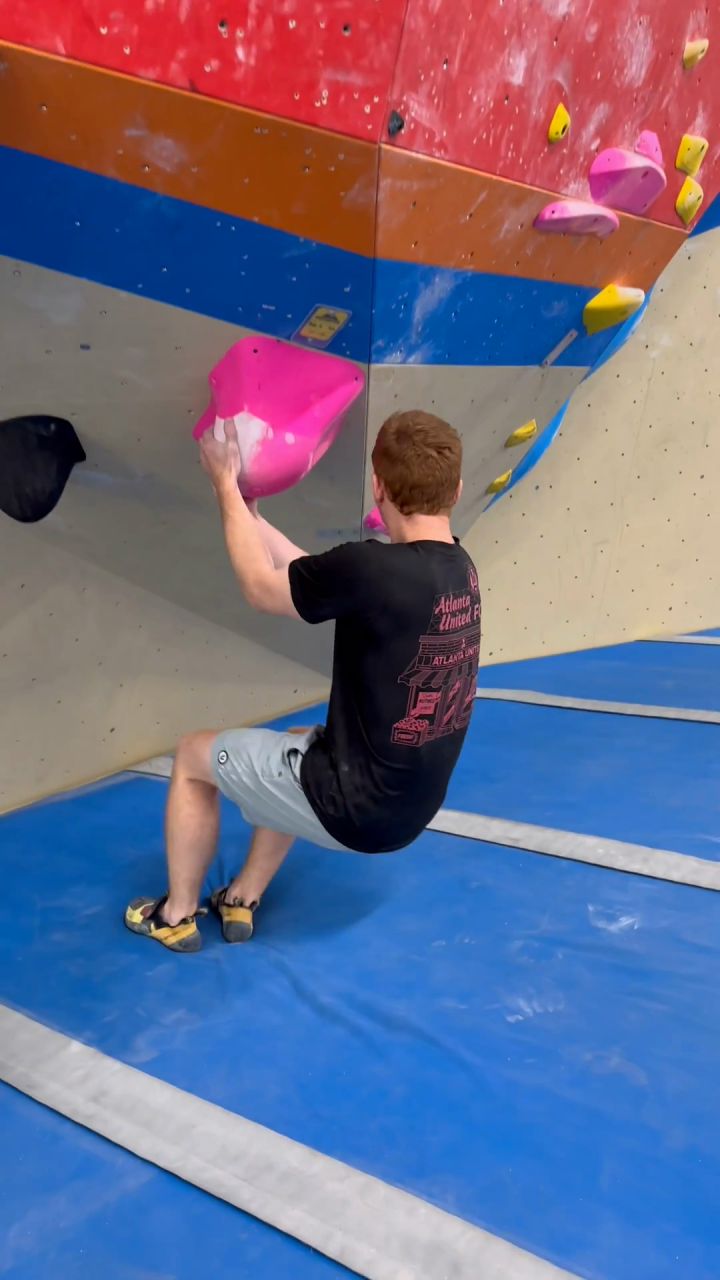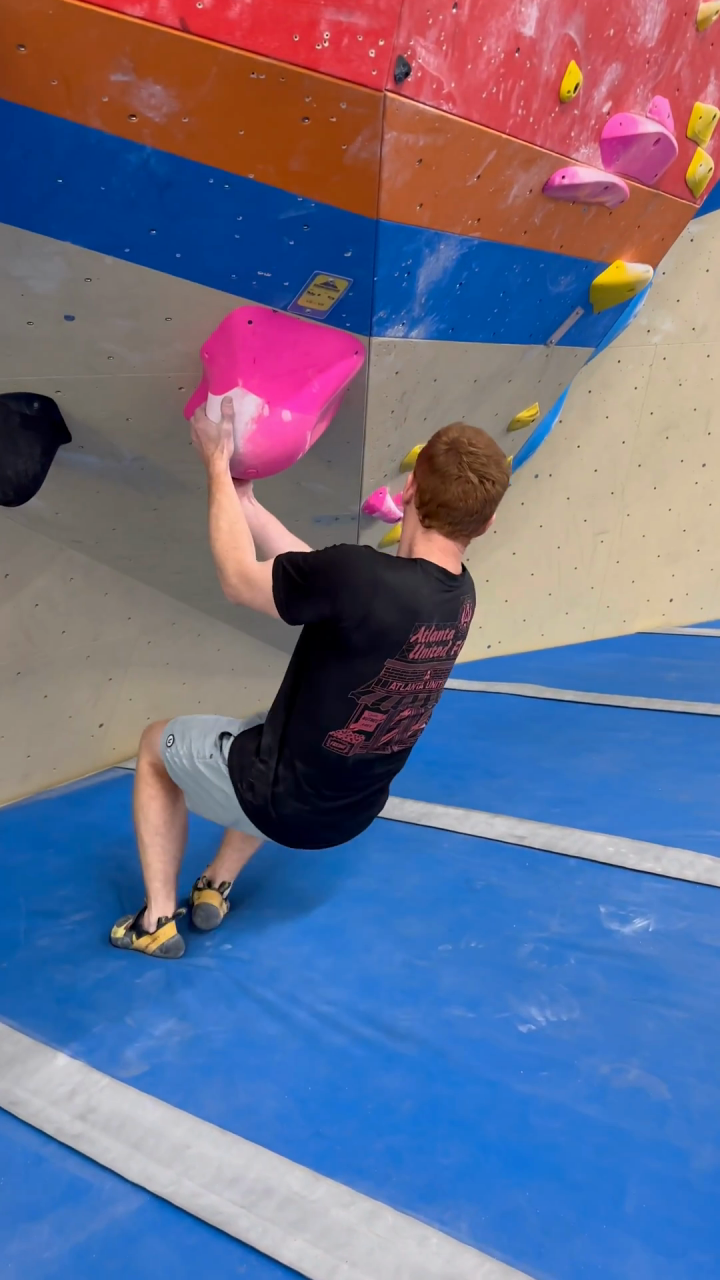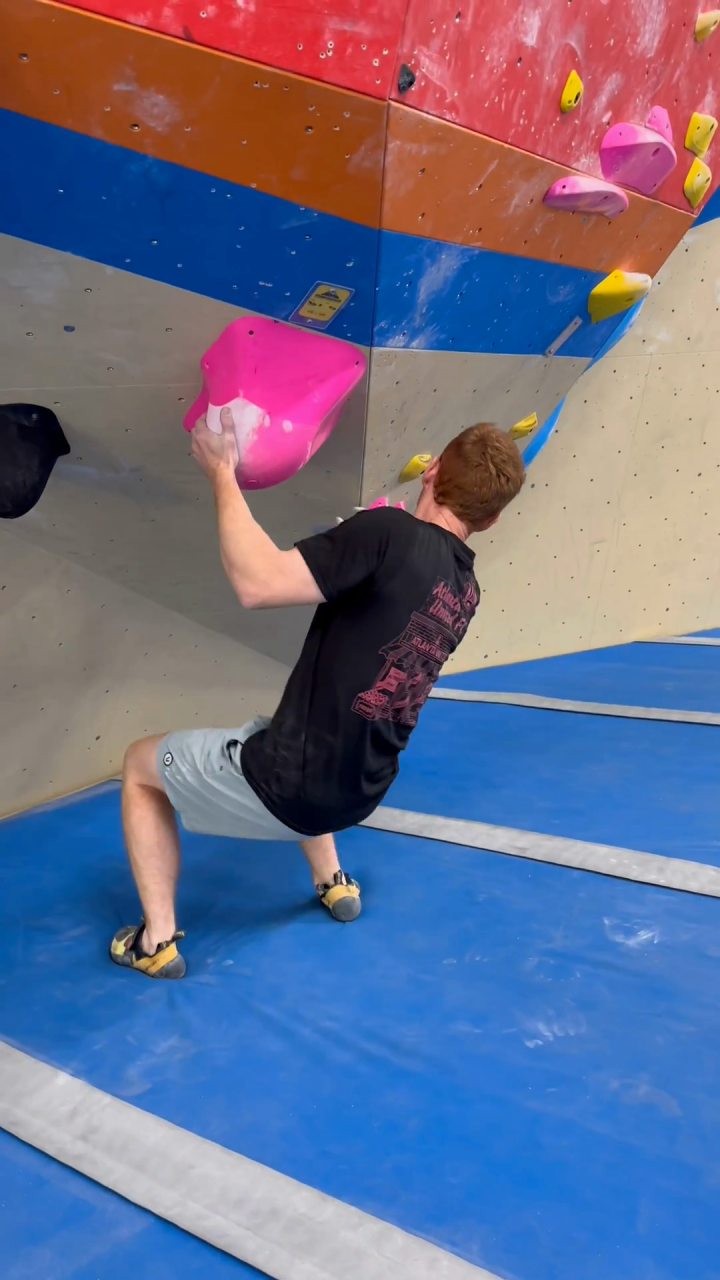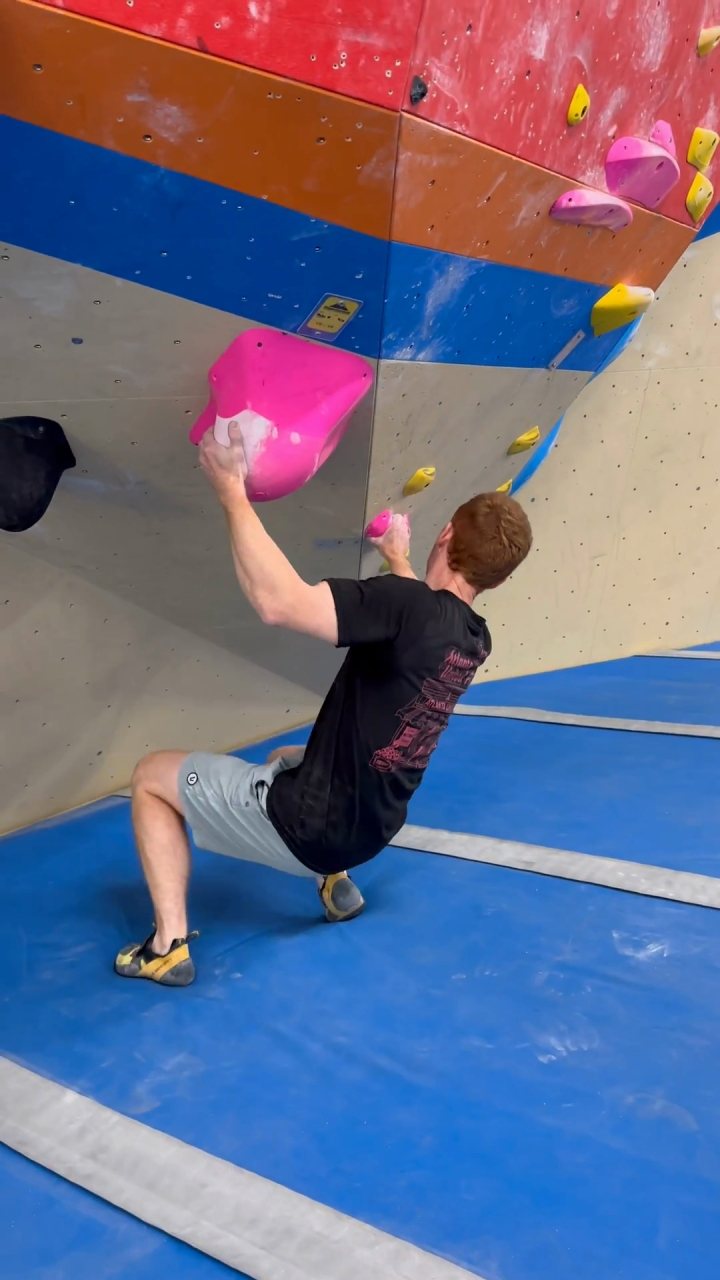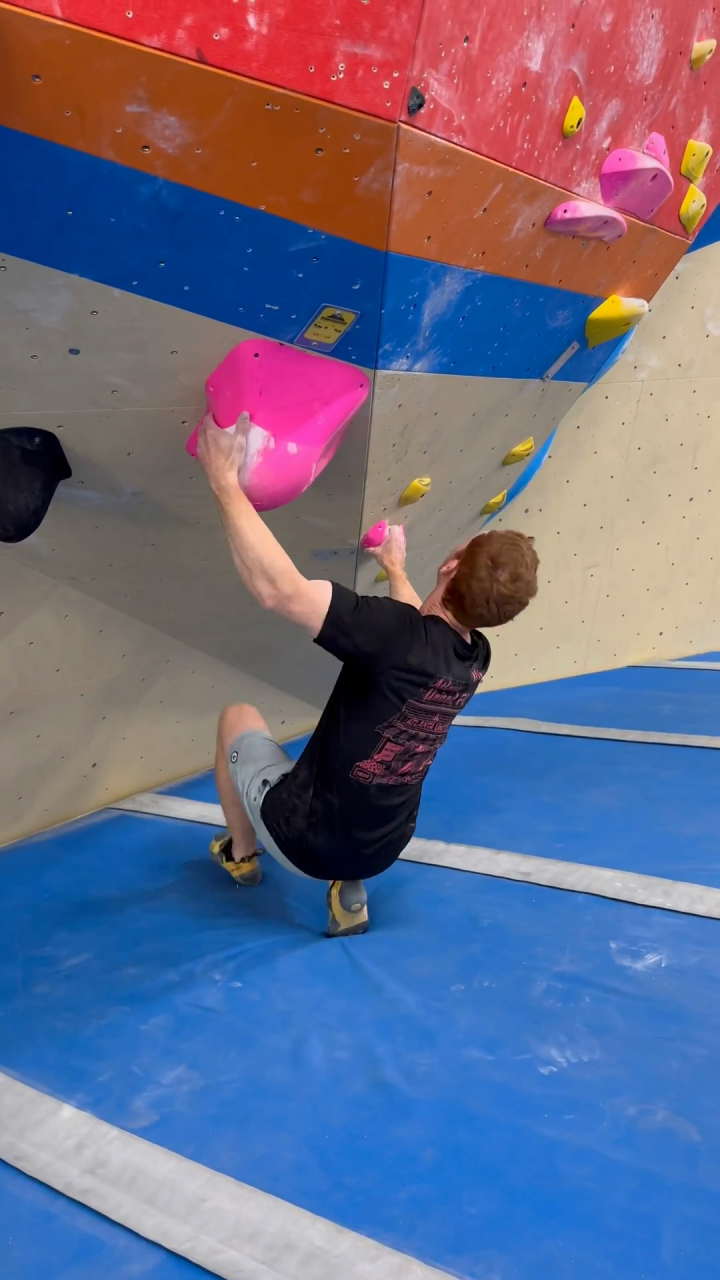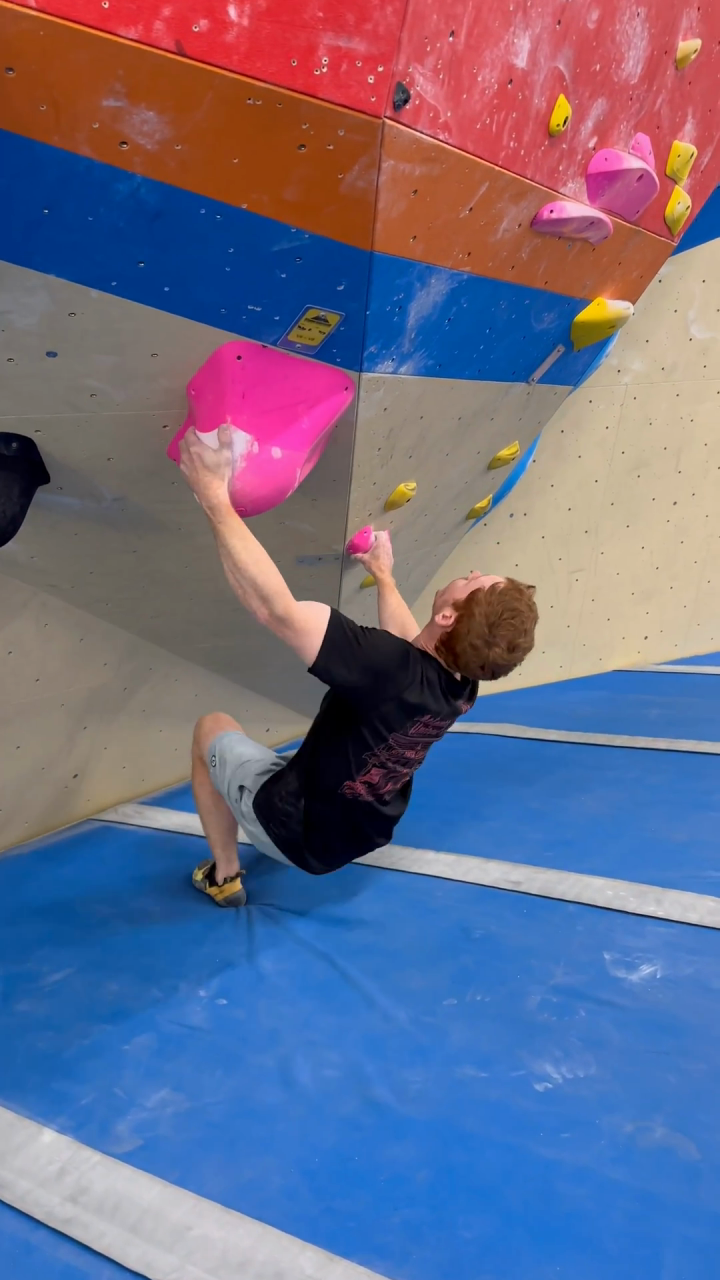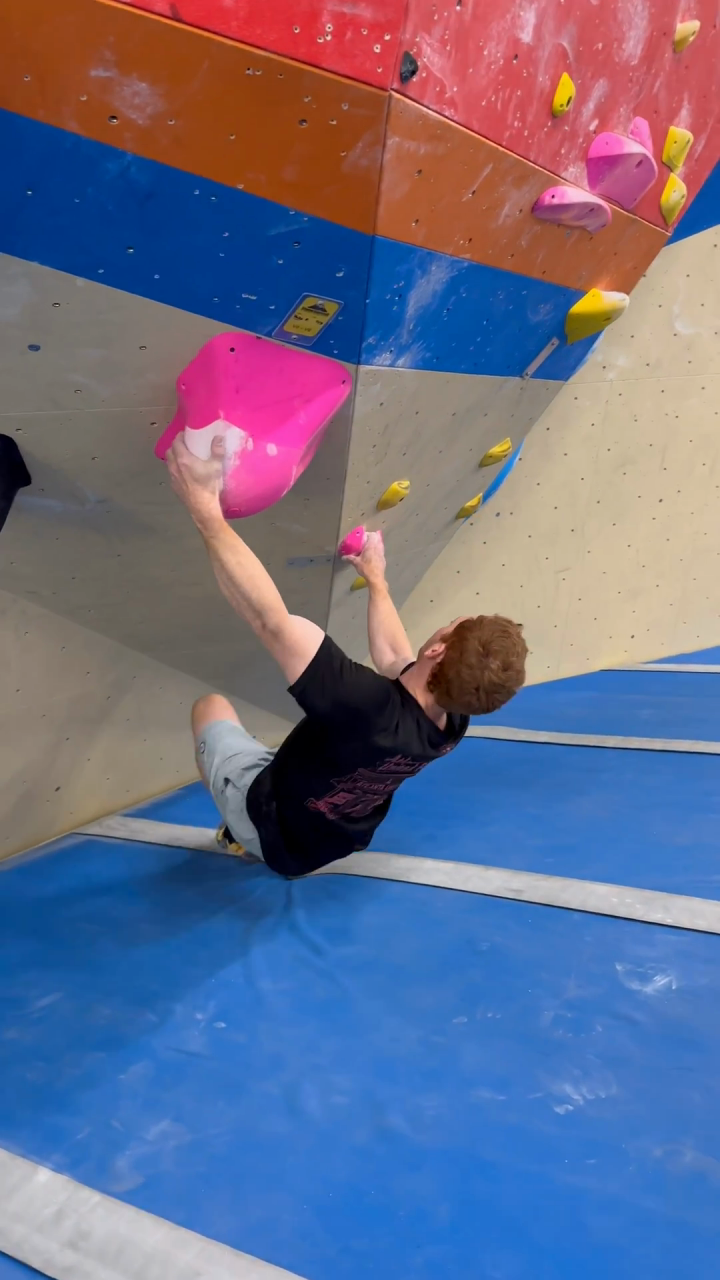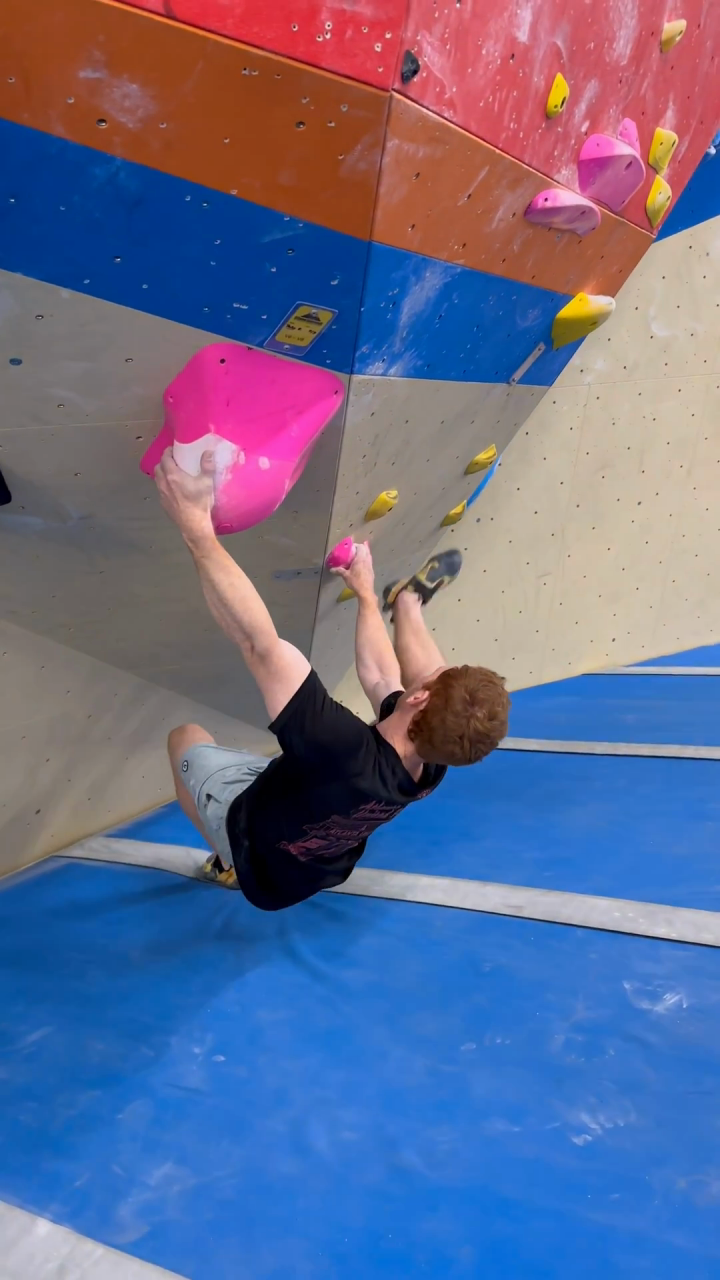
dt=0.4s
person 1, frame 1
left shoulder: (373, 569)
right shoulder: (461, 571)
left elbow: (262, 588)
left wrist: (226, 484)
right wrist: (251, 518)
left hip: (356, 808)
right hip: (412, 802)
left knee: (195, 755)
right knee: (296, 746)
left ankle: (177, 915)
right ankle: (242, 900)
person 1, frame 2
left shoulder: (360, 576)
right shoulder: (460, 594)
left elbow: (240, 580)
left wrist: (217, 466)
right wrist: (245, 503)
left hip: (280, 800)
right hip: (353, 810)
left knee: (157, 743)
left ankle: (157, 921)
right ankle: (216, 886)
person 1, frame 3
left shoulder: (389, 532)
right shoulder: (466, 589)
left elbow: (256, 583)
left wrist: (222, 474)
left hip: (288, 784)
right hip: (358, 793)
left knee: (142, 764)
left ankle: (158, 941)
right ankle: (334, 882)
person 1, frame 4
left shoulder: (405, 605)
right shoulder: (474, 641)
left elbow: (278, 603)
left wrist: (232, 491)
right wrist: (398, 562)
left hip: (308, 827)
right hip: (365, 830)
left knee: (152, 774)
right knee: (287, 760)
left ankle: (169, 944)
right ankle: (335, 880)
person 1, frame 5
left shoulder: (392, 631)
right shoulder: (475, 658)
left elbow: (278, 588)
left wrist: (226, 483)
right wrist: (395, 570)
left hip: (304, 836)
right hip: (382, 847)
left knee: (239, 718)
left ankle: (242, 855)
right ankle: (350, 893)
person 1, frame 6
left shoulder: (385, 666)
right shoulder: (462, 686)
left elbow: (276, 608)
left wrist: (215, 499)
right wrist: (383, 576)
left hip: (296, 829)
right hip: (363, 830)
left knee: (213, 728)
left ankle: (225, 876)
person 1, frame 7
left shoulder: (367, 705)
right shoulder: (452, 725)
left elbow: (271, 620)
right elbow: (394, 658)
left wrist: (205, 509)
right wrist: (376, 579)
left hip: (274, 832)
right hip: (334, 839)
left knee: (211, 709)
left ankle: (240, 841)
person 1, frame 8
left shoulder: (341, 749)
right shoulder: (432, 767)
left elbow: (260, 644)
right elbow: (378, 677)
left wrist: (197, 530)
right wrist: (365, 593)
left hip: (258, 857)
left knee: (186, 738)
left ankle: (226, 865)
right ankle: (408, 601)
